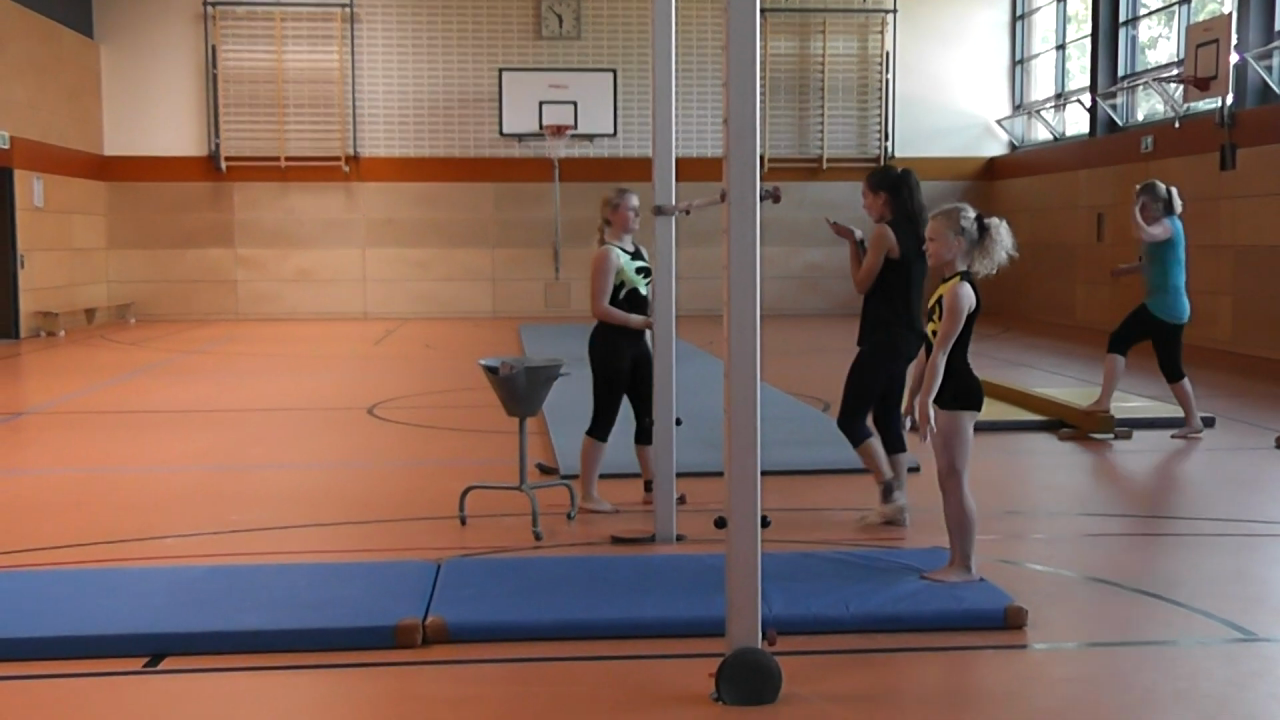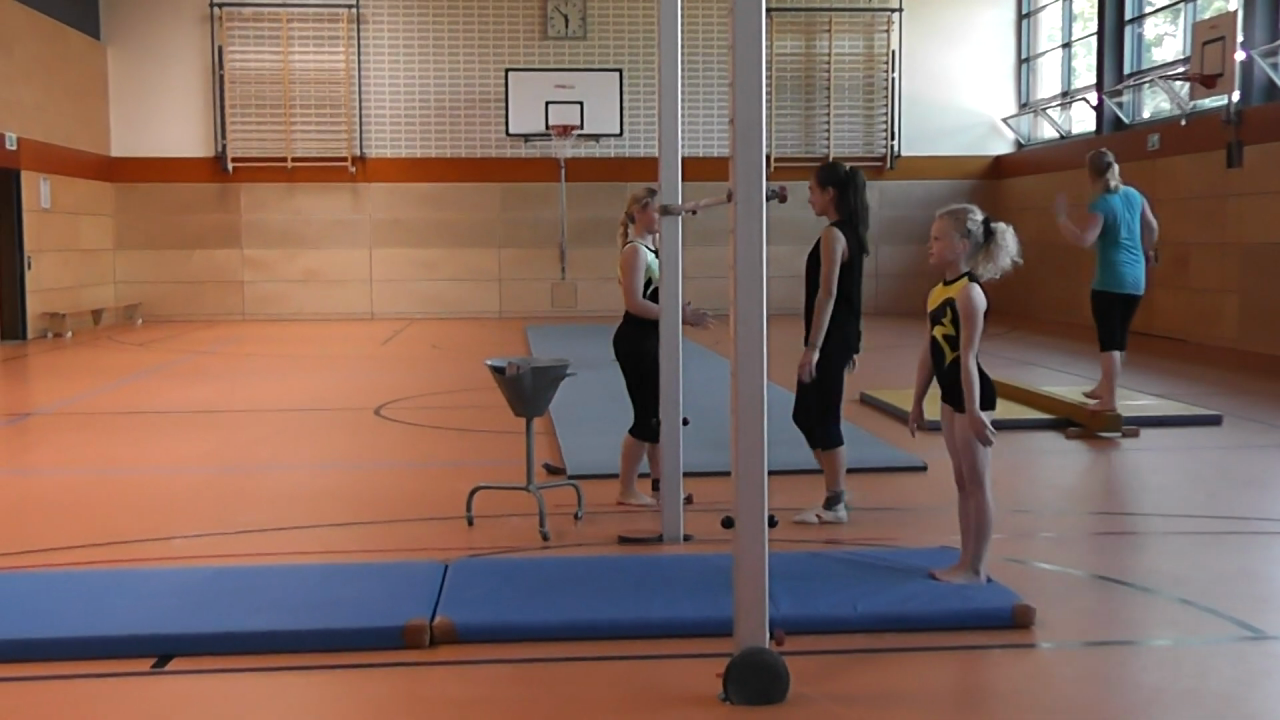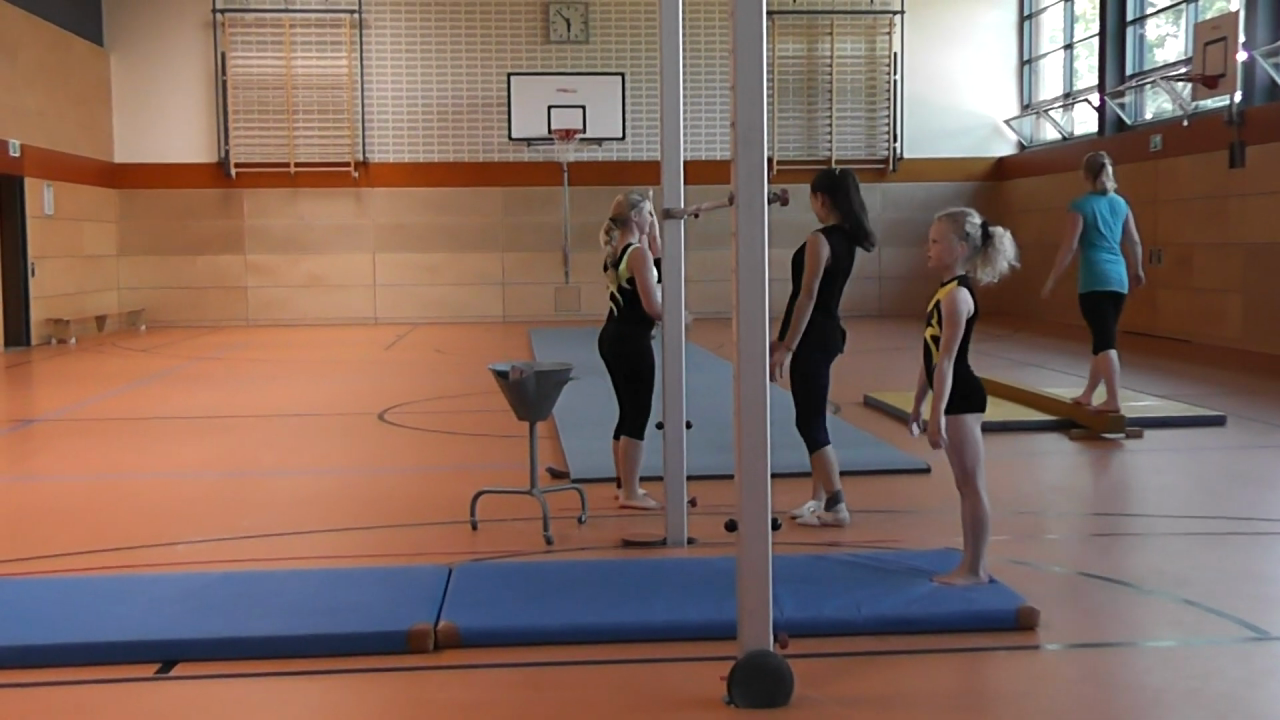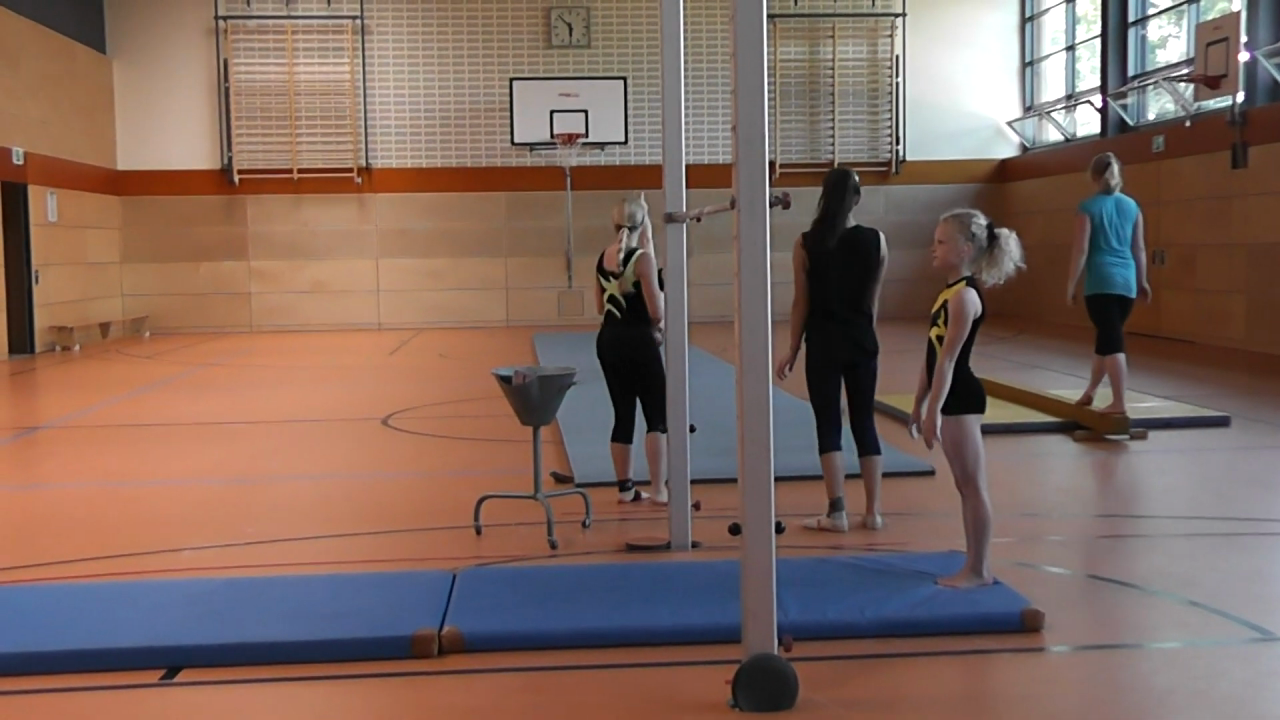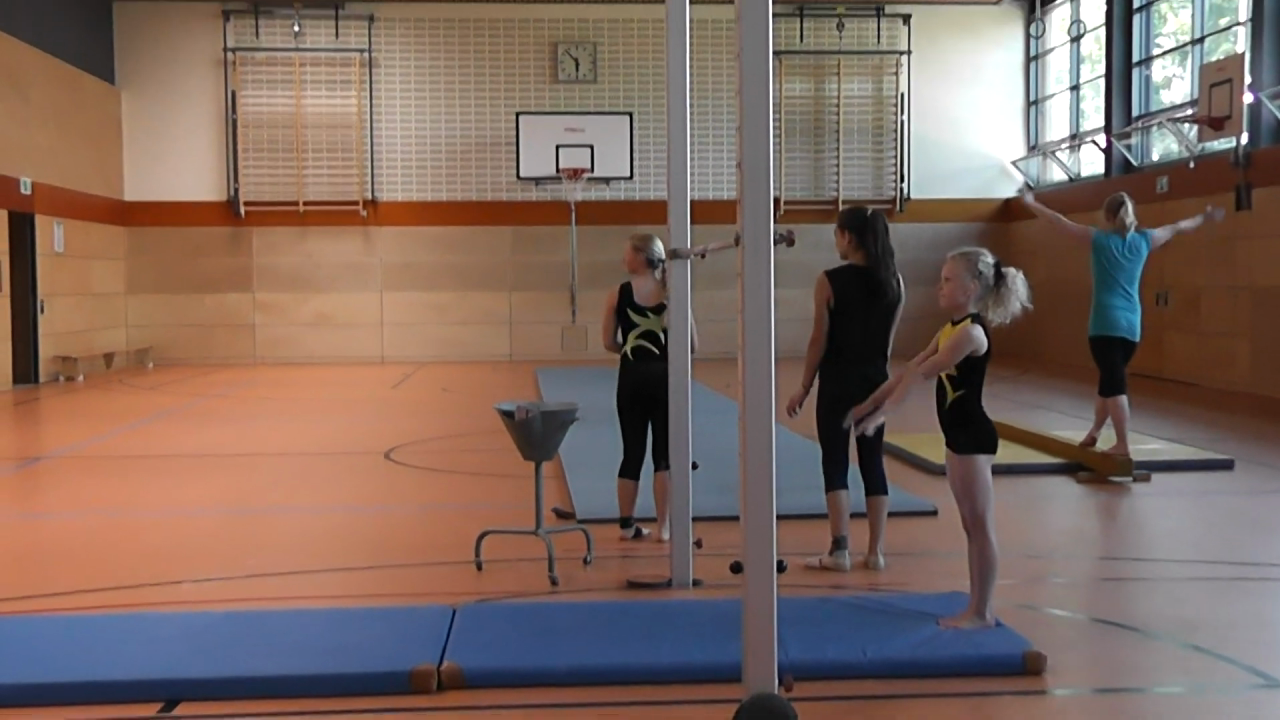
dt=0.7s
person 1, frame 1
left shoulder: (959, 291)
right shoulder: (945, 288)
left elbow: (942, 352)
right elbow: (927, 350)
left wrist: (926, 401)
right wrist: (912, 398)
left hip: (957, 394)
right hip: (944, 393)
left knee: (954, 481)
right knee: (947, 481)
left ankle: (966, 565)
right ankle: (956, 561)
person 1, frame 2
left shoulder: (969, 293)
right shoulder: (937, 293)
left elbow: (967, 357)
right elbow: (929, 352)
left wrist: (973, 413)
right wrist: (917, 402)
left hip: (972, 396)
right hip: (952, 395)
left knee: (976, 483)
right knee: (963, 482)
left ankle: (975, 569)
right ankle: (966, 561)
person 1, frame 3
left shoulder: (956, 296)
right shoulder: (945, 292)
left elbow: (946, 359)
right elbow: (931, 356)
left wrist: (938, 413)
right wrist: (918, 404)
left hip: (960, 399)
right hip: (950, 398)
left knee: (972, 486)
right knee: (964, 485)
left ankle: (975, 568)
right ankle: (969, 564)
person 1, frame 4
left shoulder: (965, 296)
right shoulder: (950, 292)
left elbow: (948, 358)
right elbow: (931, 356)
left wrist: (935, 411)
right wrist: (919, 404)
left hip: (960, 400)
right hip: (949, 399)
left knee: (973, 487)
right knee: (965, 487)
left ankle: (979, 571)
right ankle: (972, 566)
person 1, frame 5
left shoulder: (972, 332)
right shoulder: (953, 329)
left elbow: (923, 375)
right elbow: (911, 369)
left wrist: (882, 413)
right wrist: (872, 402)
left hip: (973, 438)
right hip: (959, 438)
left knee: (981, 527)
right knee: (972, 526)
left ankle: (981, 612)
right ankle: (975, 607)
person 2, frame 1
left shoulder: (885, 232)
right shoulder: (913, 233)
left elbow: (862, 284)
left wrist: (854, 243)
right wrist: (861, 242)
left hip: (885, 341)
right hip: (904, 340)
left knee: (850, 418)
right knee: (889, 420)
left ankle: (891, 492)
right ankle: (895, 504)
person 2, frame 2
left shoulder: (832, 235)
right shoulder: (846, 232)
left elbow: (827, 295)
left wrist: (812, 348)
left hip: (832, 339)
right hip: (835, 338)
left knee: (824, 419)
right knee: (805, 415)
left ankle: (834, 504)
right ankle: (833, 492)
person 2, frame 3
left shoulder: (819, 240)
right shoulder: (846, 237)
left elbow: (807, 298)
left wrist: (786, 348)
right wrist: (782, 338)
left hip: (812, 340)
right hip: (821, 337)
left knee: (810, 422)
right knee: (812, 420)
left ankle: (836, 506)
right ankle: (820, 499)
person 2, frame 4
left shoulder: (807, 244)
right shoulder: (876, 241)
left elbow: (802, 303)
right elbow: (874, 300)
left wrist: (793, 350)
left hip: (824, 345)
right hip: (862, 343)
left knee: (829, 426)
right knee: (864, 424)
left ankle: (837, 513)
right ankle: (872, 511)
person 2, frame 5
left shoulder: (830, 281)
right shoulder: (894, 282)
left elbow: (819, 340)
right elbow: (888, 339)
left wrist: (804, 387)
left hip: (837, 383)
right hip: (874, 382)
left knee: (835, 464)
right knee: (873, 463)
left ankle: (840, 551)
right ankle: (875, 551)
person 3, frame 1
left shoulder: (640, 251)
right shoulder: (607, 254)
right elbow: (599, 309)
left wrist: (653, 322)
right wrist: (643, 321)
left hip: (637, 344)
right hip: (611, 345)
left knee: (648, 416)
right knee: (604, 418)
left ankle: (651, 488)
right ankle: (588, 494)
person 3, frame 2
left shoulder: (653, 249)
right shoulder: (634, 251)
right elbow: (635, 304)
right wrist: (679, 316)
left hip: (652, 341)
right hip: (636, 342)
left knee: (658, 415)
right knee: (646, 417)
left ankle: (660, 486)
right ankle: (627, 490)
person 3, frame 3
left shoulder: (616, 252)
right shoulder: (639, 253)
right elbow: (652, 306)
left hip: (613, 336)
right hip: (632, 340)
left knee: (629, 412)
right knee: (638, 414)
left ankle: (625, 484)
right ankle: (630, 492)
person 3, frame 4
left shoulder: (603, 258)
right shoulder: (643, 258)
right elbow: (655, 310)
right wrist: (660, 326)
left hip: (608, 340)
right hip: (638, 342)
left knee: (623, 415)
right knee: (657, 416)
left ankle: (625, 488)
right ankle: (658, 489)
person 3, frame 5
left shoulder: (618, 294)
left elbow: (609, 343)
right elbow: (691, 344)
left hip: (632, 377)
right hip: (664, 376)
left knee: (632, 452)
right knee: (665, 453)
left ankle: (627, 525)
right ankle: (663, 527)
person 4, frame 1
left shoulder: (1169, 224)
right shoulder: (1161, 224)
left elbow: (1144, 235)
left wrist: (1136, 211)
right wrist: (1129, 268)
left hip: (1164, 305)
right hip: (1171, 307)
left knee: (1119, 340)
right knee: (1171, 366)
left ankle: (1104, 401)
right ankle: (1193, 420)
person 4, frame 2
left shoulder: (1100, 204)
right shoulder: (1134, 195)
left elbow: (1084, 241)
right elbow: (1153, 228)
left wrist: (1061, 216)
right wrist: (1150, 250)
left hip: (1111, 279)
right hip: (1137, 278)
left knee: (1109, 339)
right knee: (1119, 337)
left ankle: (1108, 399)
right ankle: (1103, 388)
person 4, frame 3
left shoulder: (1081, 205)
right shoulder: (1120, 203)
left elbow: (1069, 247)
right elbow: (1134, 241)
left wrist: (1051, 280)
right wrist: (1137, 269)
left hip: (1095, 279)
right hip: (1119, 279)
left knee: (1105, 339)
right knee: (1103, 337)
left ankle: (1113, 400)
right ankle: (1088, 394)
person 4, frame 4
left shoulder: (1088, 206)
right shoulder: (1131, 205)
left elbow: (1081, 249)
right elbow: (1138, 247)
left wrist: (1071, 286)
right wrist: (1142, 280)
left hip: (1101, 282)
right hip: (1127, 282)
left knee: (1111, 341)
right knee: (1107, 338)
left ankle: (1119, 403)
right ankle: (1090, 391)
person 4, frame 5
left shoulder: (1098, 239)
right shoulder: (1143, 240)
left elbow: (1062, 224)
right elbow: (1176, 228)
left wrist: (1032, 204)
right wrist: (1203, 217)
left hip: (1105, 324)
right hip: (1131, 324)
left knee: (1114, 383)
right knee: (1110, 380)
left ankle: (1123, 446)
right ankle: (1094, 433)
